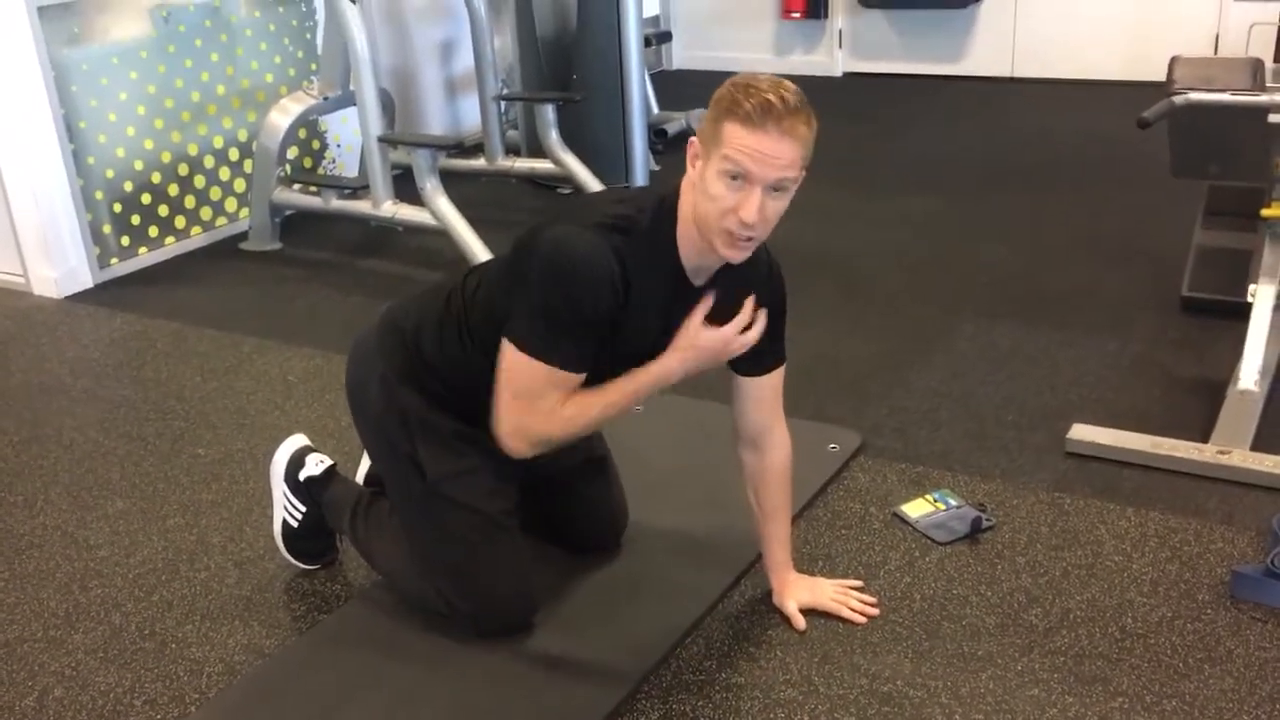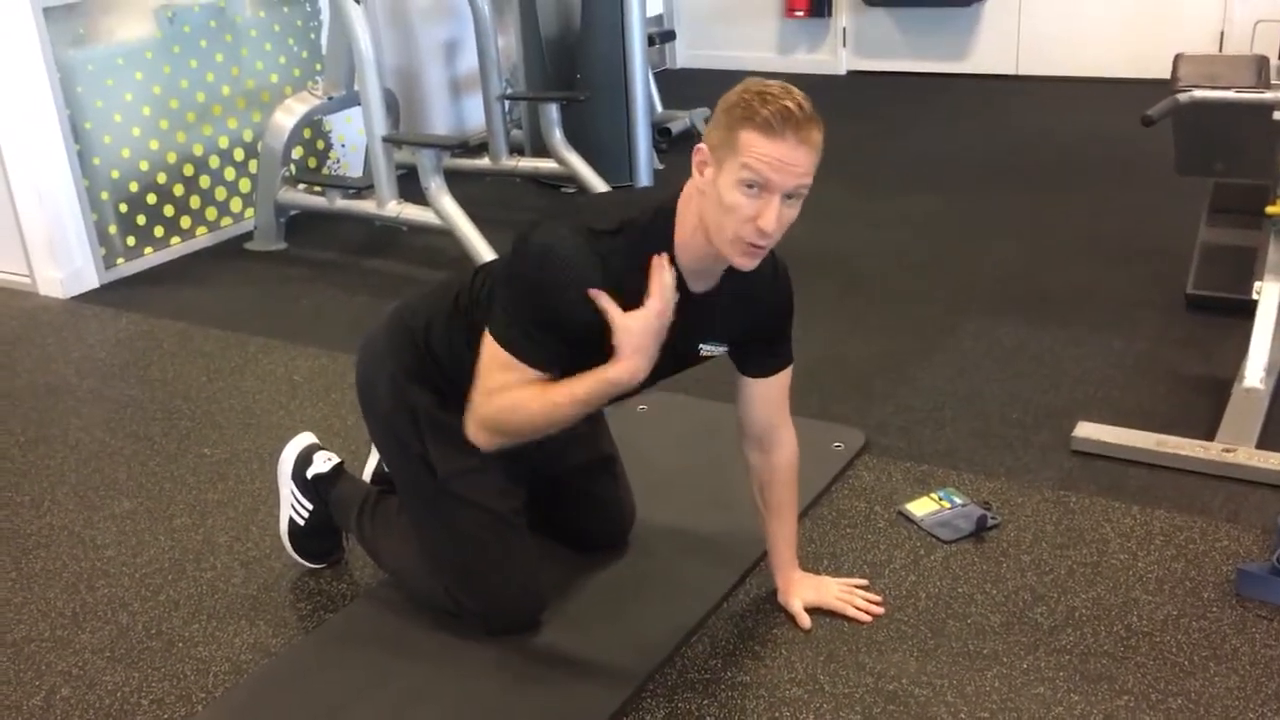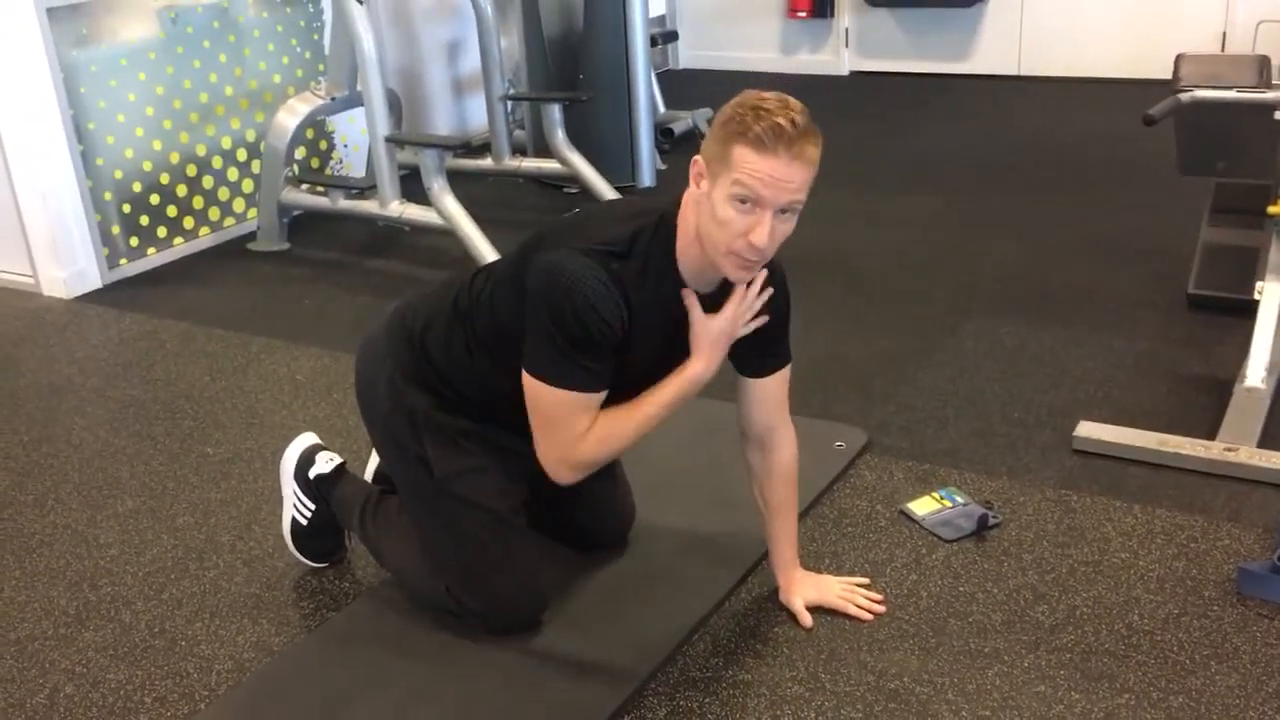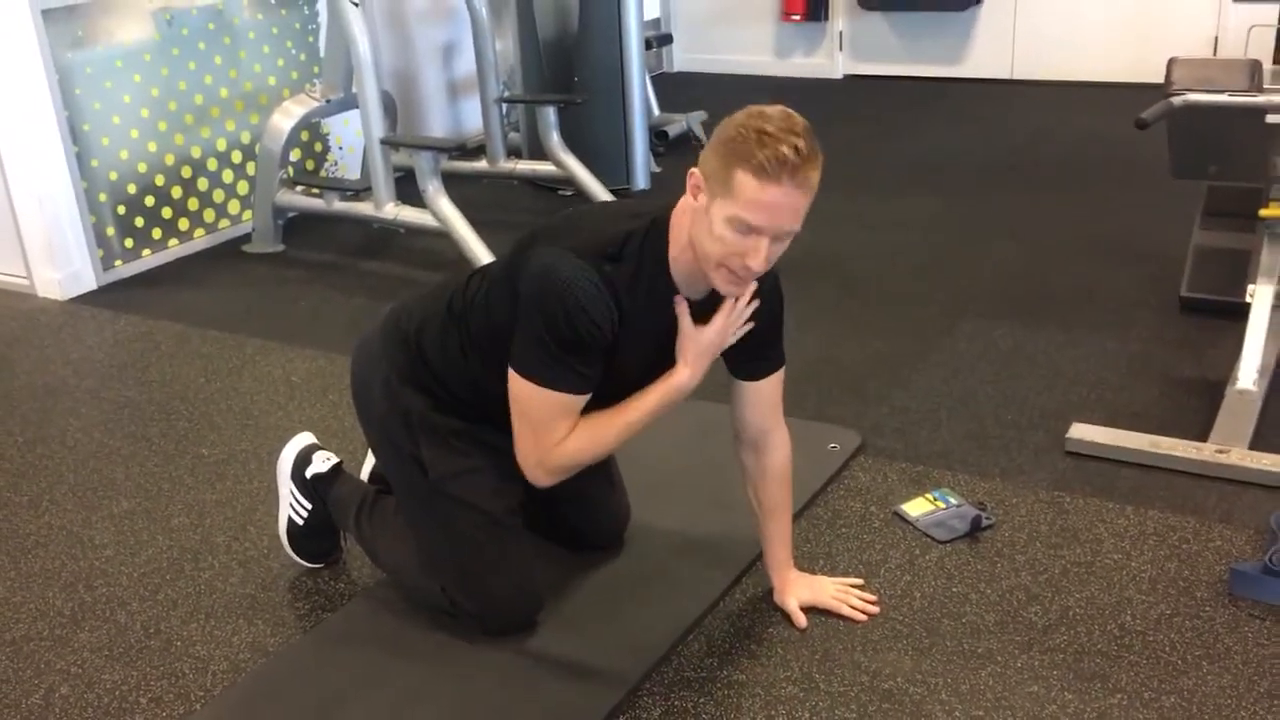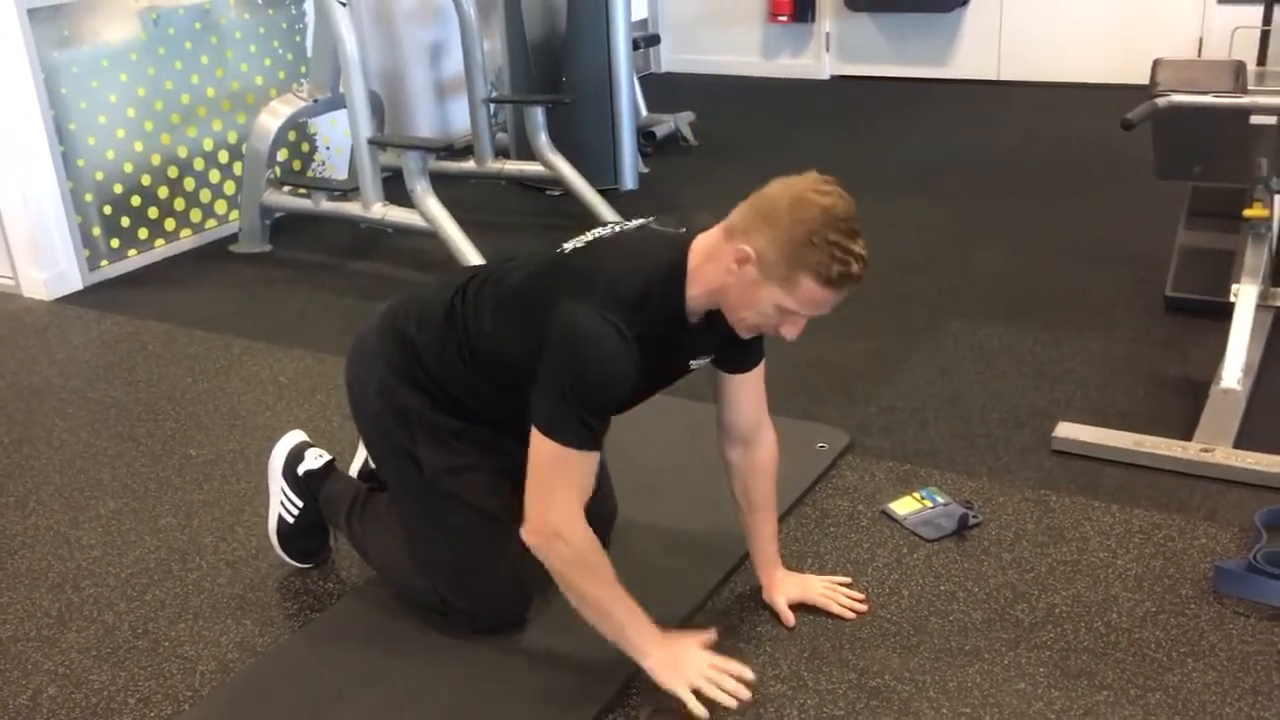
dt=0.3s
person 1, frame 1
left shoulder: (754, 280)
right shoulder: (587, 254)
left elbow: (762, 435)
right elbow: (523, 433)
left wrist: (784, 576)
right wrist: (673, 365)
left hip: (519, 382)
right hip: (413, 382)
left knee: (598, 533)
right knee: (498, 606)
right ankle: (322, 492)
person 1, frame 2
left shoulder: (762, 284)
right shoulder: (572, 260)
left elbow: (768, 435)
right elbow: (487, 421)
left wrist: (788, 574)
right wrist: (625, 370)
left hip: (533, 380)
right hip: (424, 379)
left knee: (605, 532)
right knee: (504, 603)
right ankle: (329, 488)
person 1, frame 3
left shoulder: (758, 285)
right shoulder: (582, 275)
left elbow: (768, 434)
right elbow: (565, 459)
left wrist: (789, 573)
right wrist: (699, 366)
left hip: (522, 385)
right hip: (421, 382)
left knee: (604, 531)
right knee: (507, 601)
right ankle: (333, 487)
person 1, frame 4
left shoulder: (751, 290)
right shoulder: (574, 277)
left elbow: (762, 437)
right elbow: (545, 461)
left wrist: (784, 572)
right wrist: (685, 374)
left hip: (519, 385)
right hip: (417, 385)
left knee: (600, 530)
right knee: (502, 603)
right ankle: (326, 487)
person 1, frame 5
left shoulder: (734, 276)
right shoulder: (600, 323)
left elbow: (748, 435)
right elbow: (546, 526)
left wrist: (772, 571)
right wrist: (653, 650)
left hip: (500, 380)
right hip: (409, 376)
left knee: (595, 518)
right knee: (489, 600)
right ankle: (321, 484)
